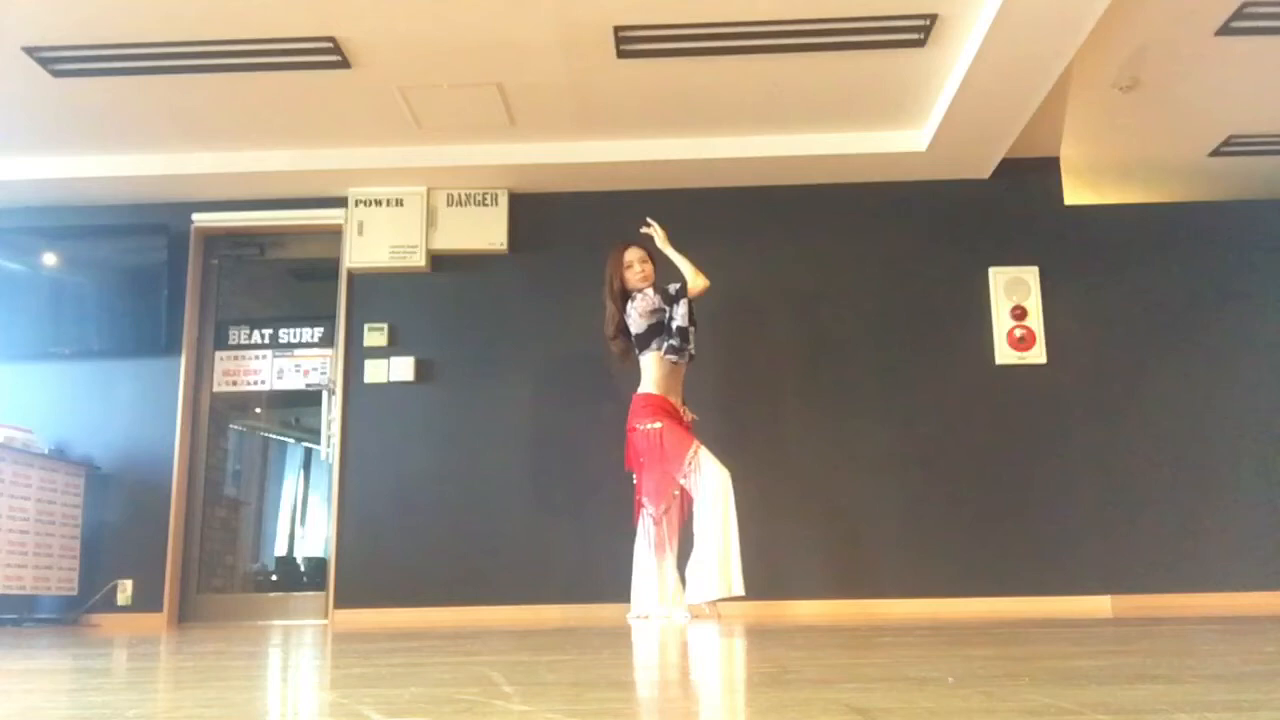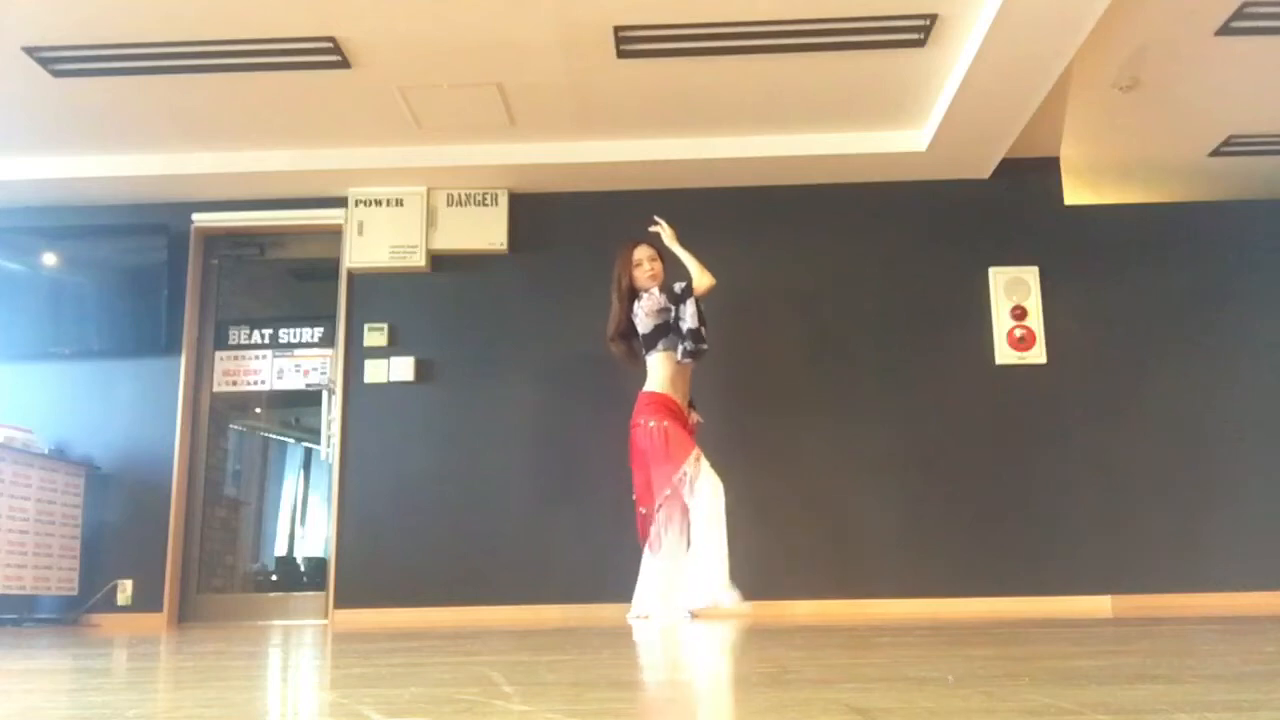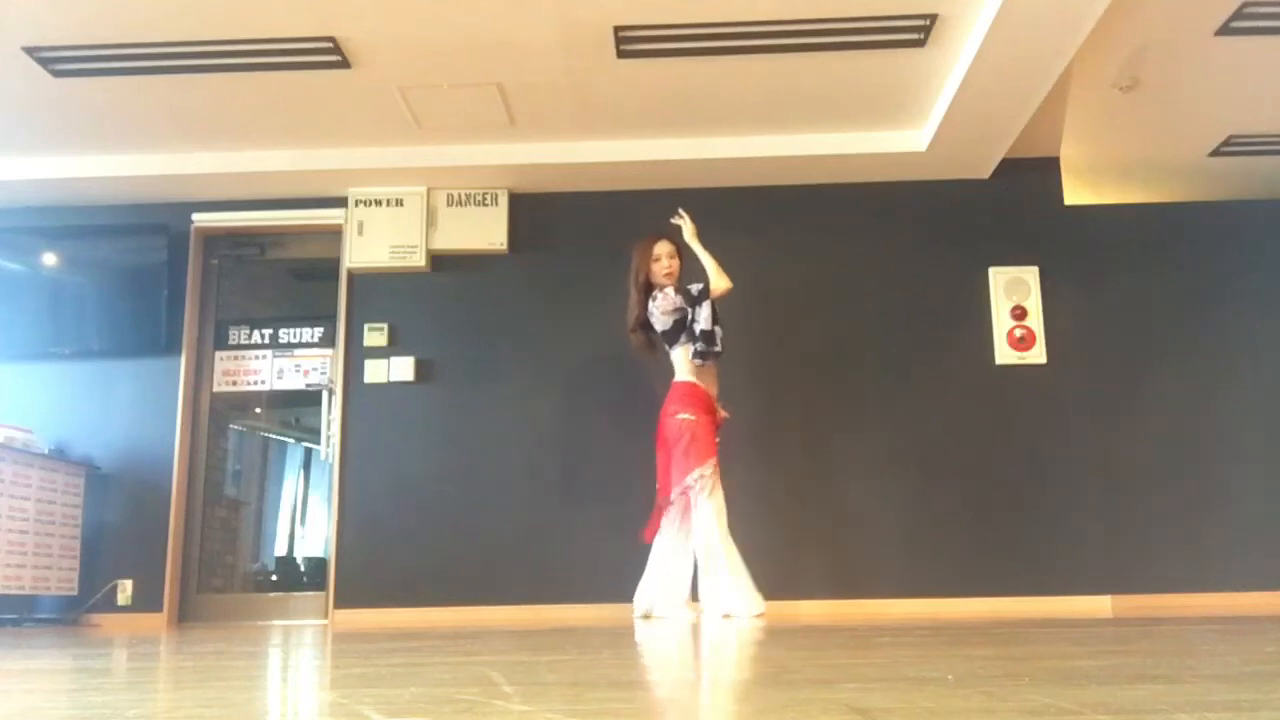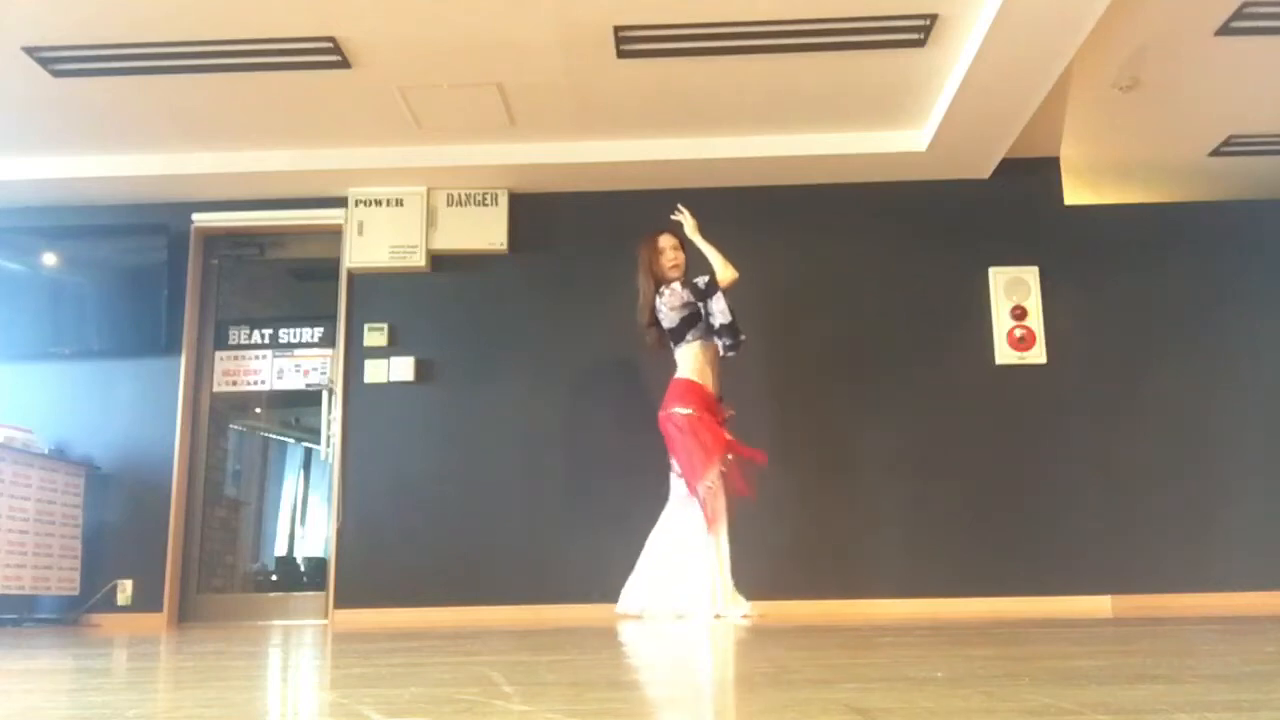
dt=0.4s
person 1, frame 1
left shoulder: (654, 307)
right shoulder: (641, 303)
right elbow: (700, 282)
right wrist: (667, 246)
left hip: (666, 417)
right hip: (652, 415)
left knee: (661, 510)
right knee: (713, 479)
left ankle: (657, 602)
right ankle: (705, 582)
person 1, frame 2
left shoulder: (655, 309)
right shoulder: (641, 302)
right elbow: (706, 281)
right wrist: (673, 245)
left hip: (670, 417)
right hip: (657, 416)
left knee: (671, 511)
right knee: (707, 491)
left ankle: (658, 602)
right ankle: (701, 589)
person 1, frame 3
left shoulder: (677, 302)
right shoulder: (664, 301)
right elbow: (723, 285)
right wrist: (695, 240)
left hip: (696, 407)
right hip: (688, 406)
left knee: (688, 505)
right knee: (702, 500)
left ankle: (662, 599)
right ankle: (724, 597)
person 1, frame 4
left shoulder: (683, 297)
right shoulder: (670, 293)
right elbow: (729, 275)
right wrist: (697, 235)
left hip: (697, 407)
right hip: (686, 404)
left knee: (685, 502)
right knee: (708, 500)
left ankle: (654, 595)
right ankle: (712, 598)
